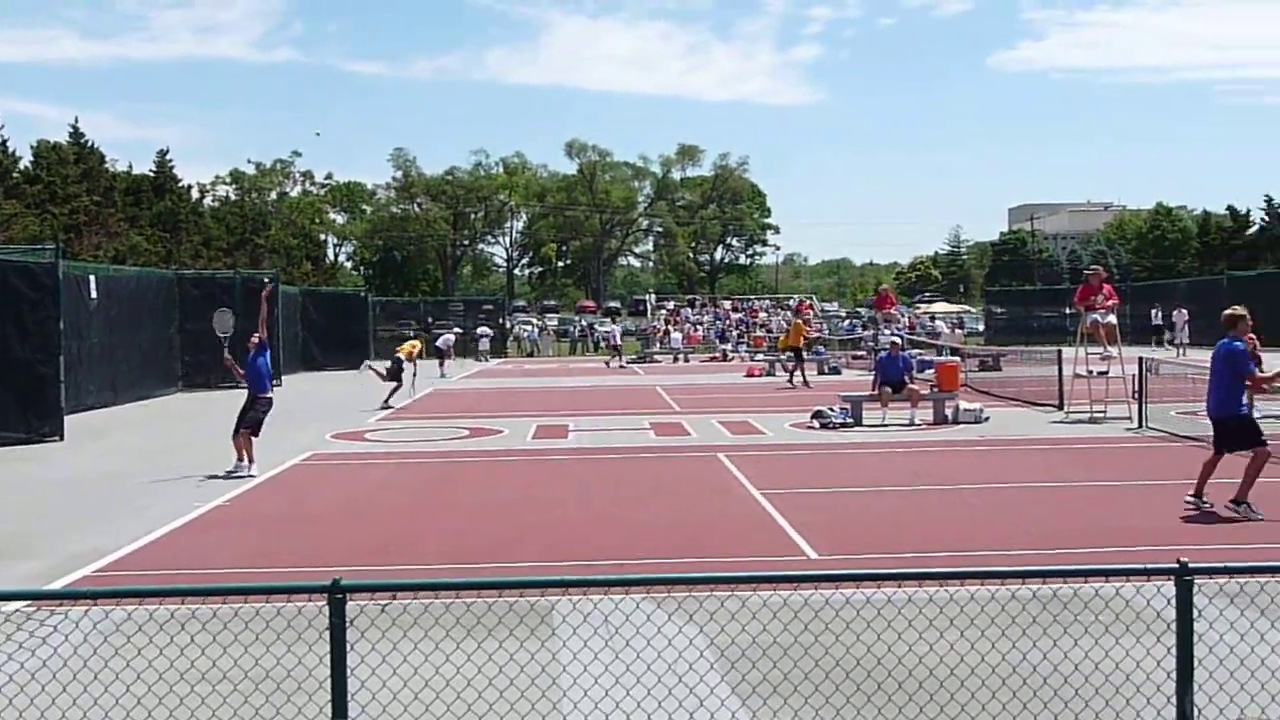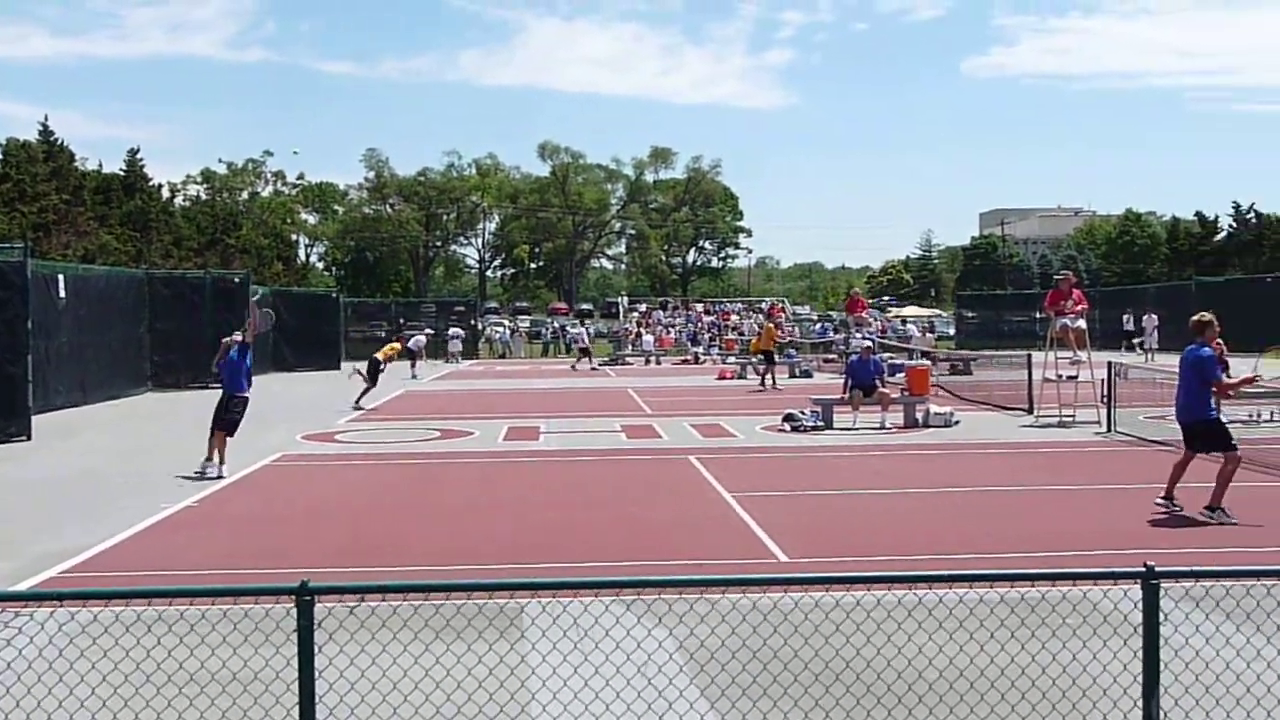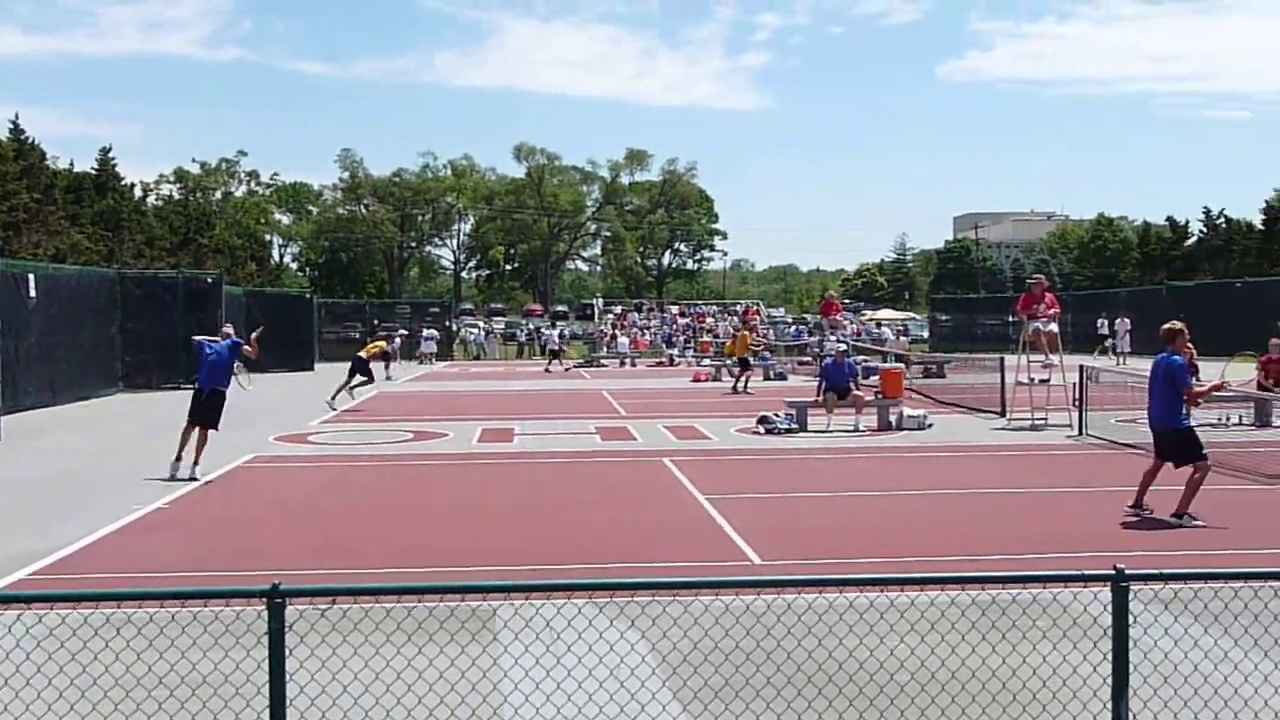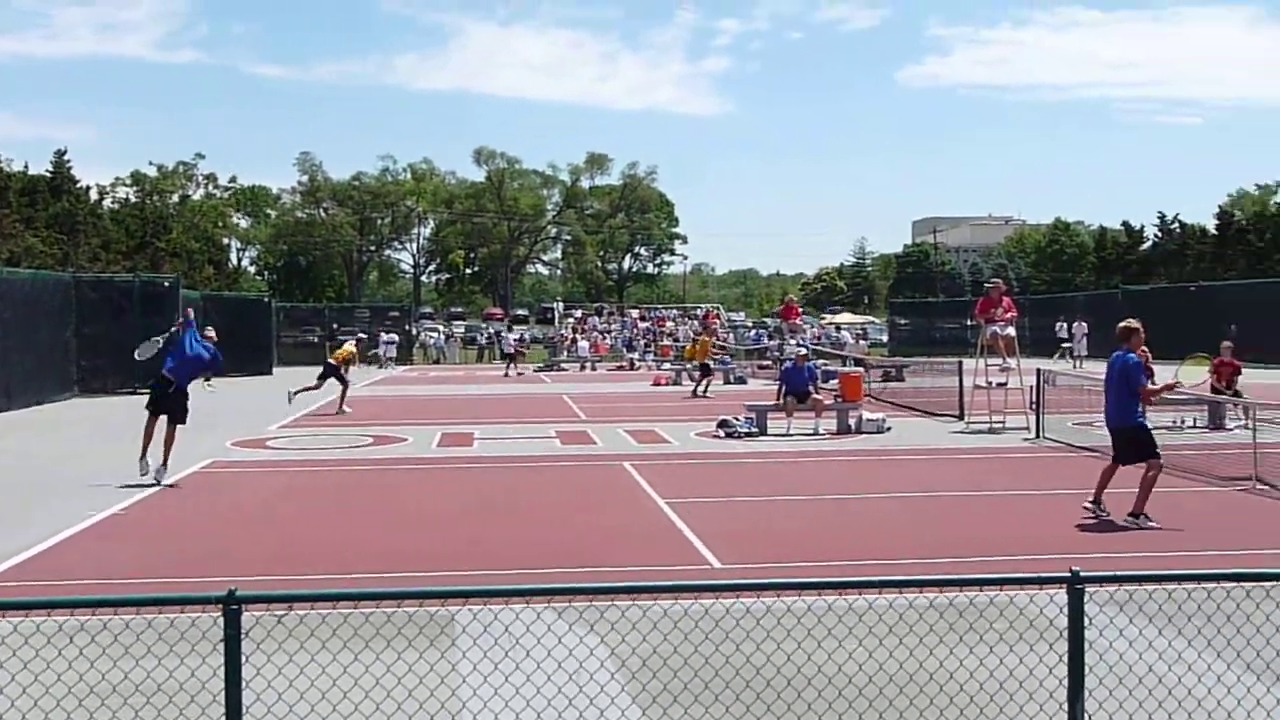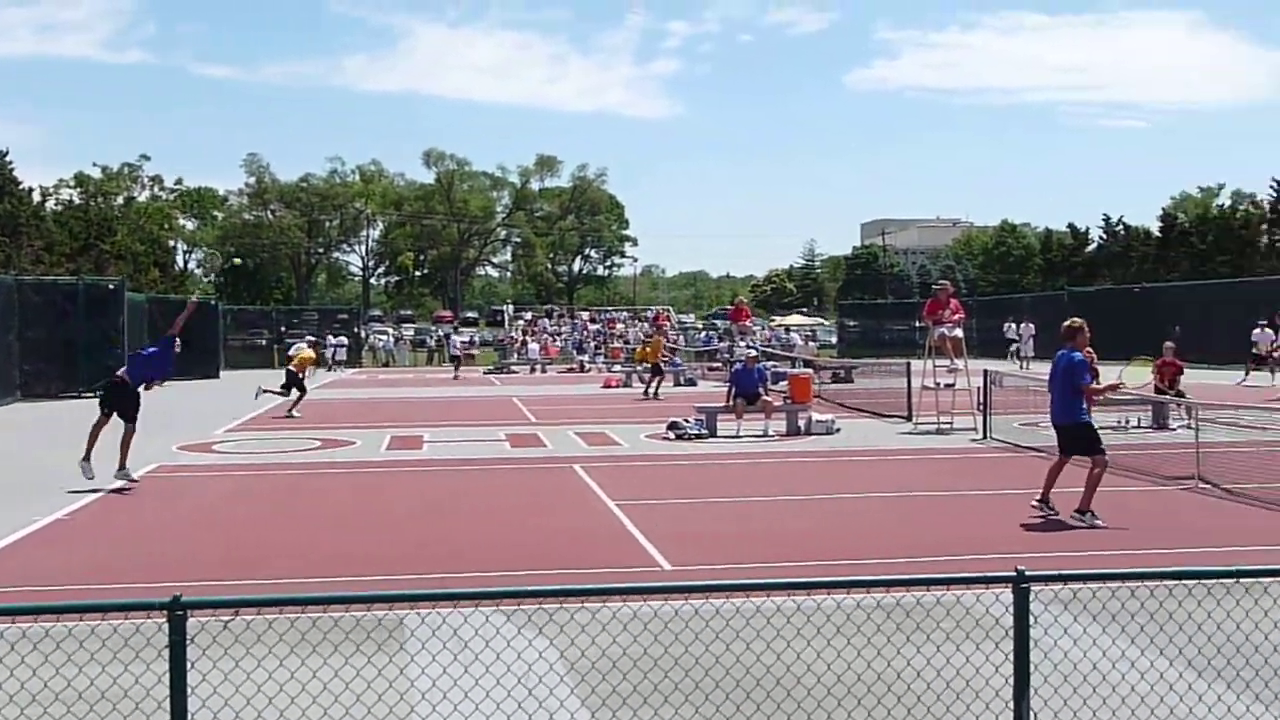
dt=0.1s
person 1, frame 1
left shoulder: (1220, 347)
right shoulder: (1238, 348)
right elbow: (1255, 378)
left wrist: (1249, 386)
right wrist: (1275, 375)
left hip: (1216, 409)
right hip: (1234, 411)
left knee: (1219, 452)
right knee: (1262, 452)
left ankle: (1197, 495)
right ankle: (1239, 500)
person 1, frame 2
left shoulder: (1188, 352)
right shoulder: (1206, 354)
right elbow: (1221, 385)
left wrist: (1216, 391)
right wrist: (1244, 380)
left hip: (1185, 413)
right hip: (1203, 415)
left knee: (1189, 454)
right knee: (1233, 457)
left ankle: (1167, 496)
right ankle: (1214, 506)
person 1, frame 3
left shoulder: (1159, 360)
right shoulder: (1178, 363)
right elbow: (1192, 393)
left wrist: (1185, 400)
right wrist: (1212, 387)
left hip: (1157, 422)
right hip: (1176, 424)
left knee: (1159, 461)
right knee: (1202, 465)
left ankle: (1137, 503)
right ankle: (1181, 513)
person 1, frame 4
left shoulder: (1114, 358)
right shoulder: (1133, 361)
right elbow: (1145, 391)
right wrist: (1165, 386)
left hip: (1114, 420)
right hip: (1131, 422)
left knee: (1117, 461)
right knee: (1155, 464)
left ankle: (1095, 501)
right ankle: (1136, 513)
person 1, frame 5
left shoulder: (1059, 356)
right shoulder: (1078, 359)
right elbow: (1089, 390)
right wrist: (1108, 387)
left hip: (1059, 418)
right hip: (1076, 419)
left knee: (1064, 457)
right knee: (1100, 461)
left ankle: (1043, 499)
right ankle: (1083, 510)
person 2, frame 1
left shoulder: (263, 352)
right shoulder: (249, 357)
left elbow: (265, 318)
right elbow: (243, 377)
left wrist: (264, 300)
right wrist: (230, 363)
left hip: (264, 400)
right hip: (251, 400)
left knee: (245, 432)
right knee: (237, 435)
left ankle: (252, 464)
right ankle: (240, 461)
person 2, frame 2
left shoulder: (244, 348)
right shoulder: (225, 360)
left elbow: (251, 329)
right elbow: (215, 368)
left wrist: (253, 308)
right wrist: (223, 346)
left hip: (239, 398)
right hip: (226, 396)
left knee: (220, 432)
right knee: (214, 434)
left ankle: (220, 466)
right ankle: (208, 462)
person 2, frame 3
left shoulder: (233, 343)
right shoulder: (207, 345)
left elbow: (253, 354)
right elbow: (195, 339)
left wrist: (253, 340)
right wrist: (213, 339)
left hip: (217, 393)
right hip: (201, 390)
left knee: (203, 429)
right knee: (190, 426)
left ankle: (195, 466)
right ankle: (177, 460)
person 2, frame 4
left shoulder: (215, 357)
right shoulder: (192, 337)
left elbow: (208, 375)
right elbow: (189, 313)
left hip: (179, 388)
right hip: (164, 381)
left knee: (172, 426)
right knee: (152, 419)
left ankle: (163, 465)
right ankle: (144, 457)
person 2, frame 5
left shoulder: (168, 369)
right shoulder: (162, 350)
right elbow: (175, 328)
left hip: (131, 390)
right hip: (119, 382)
left knee: (130, 428)
right knee: (102, 421)
left ankle: (122, 469)
right ankle: (86, 459)
